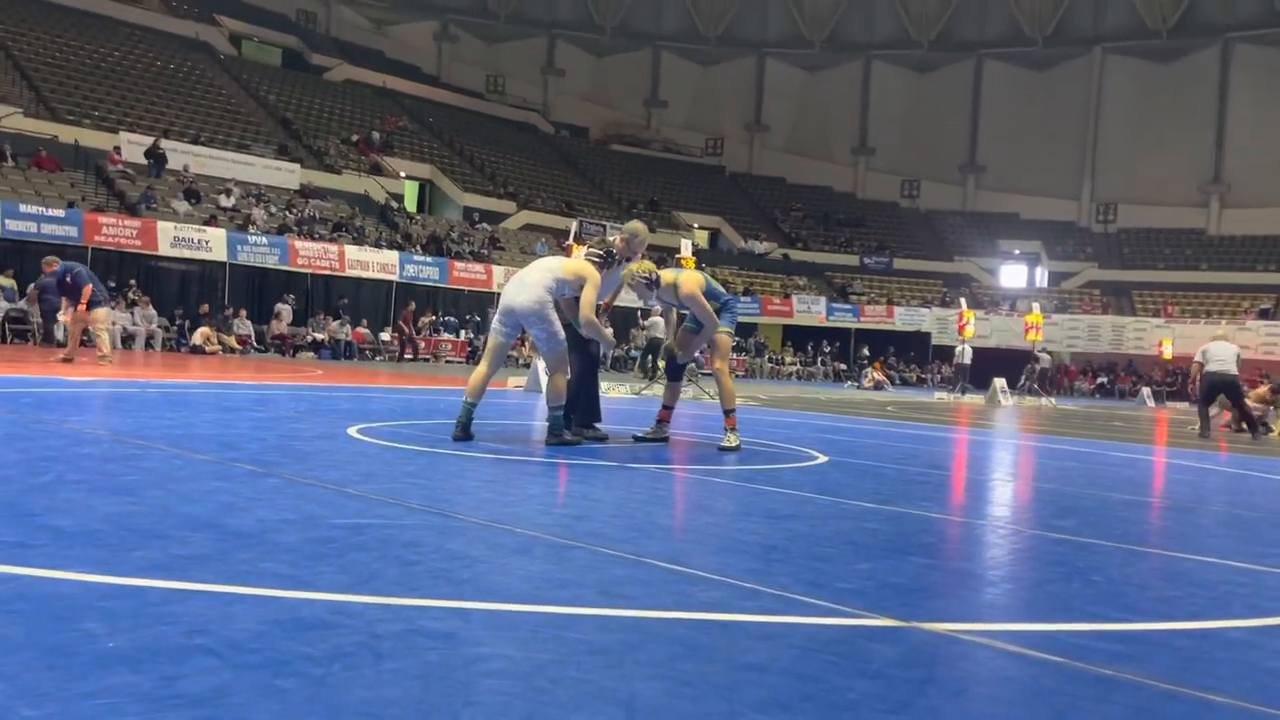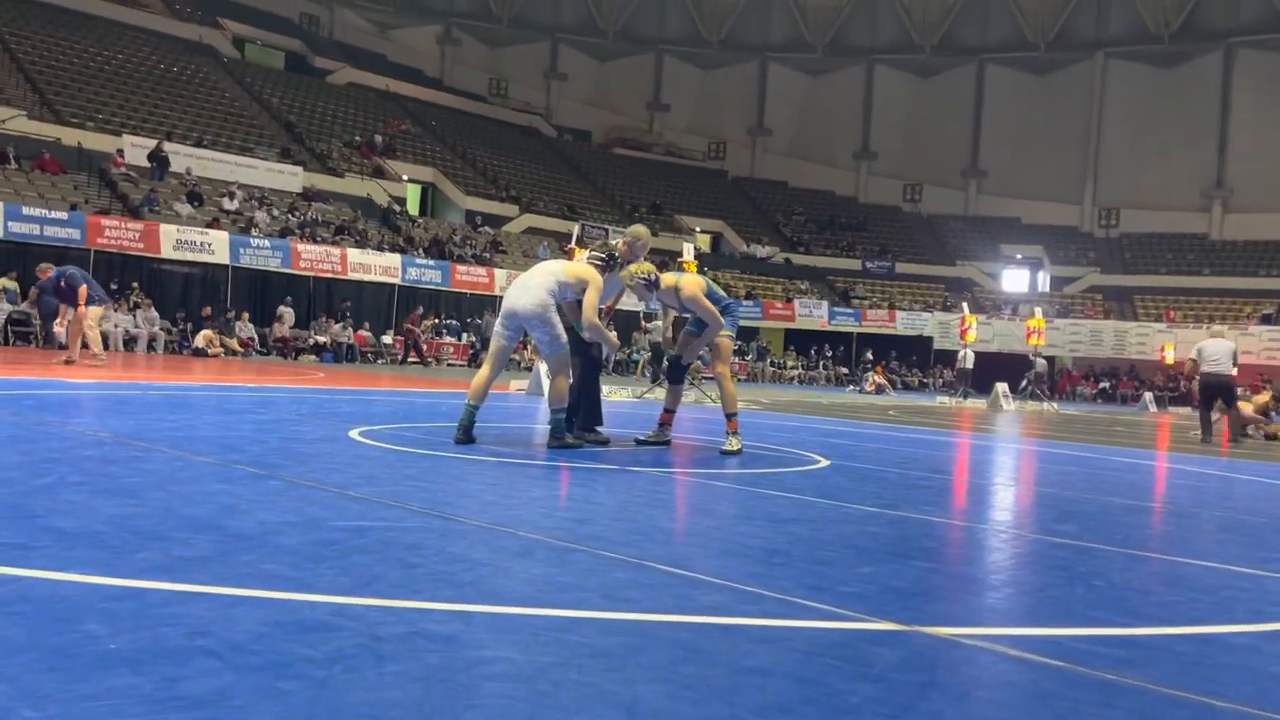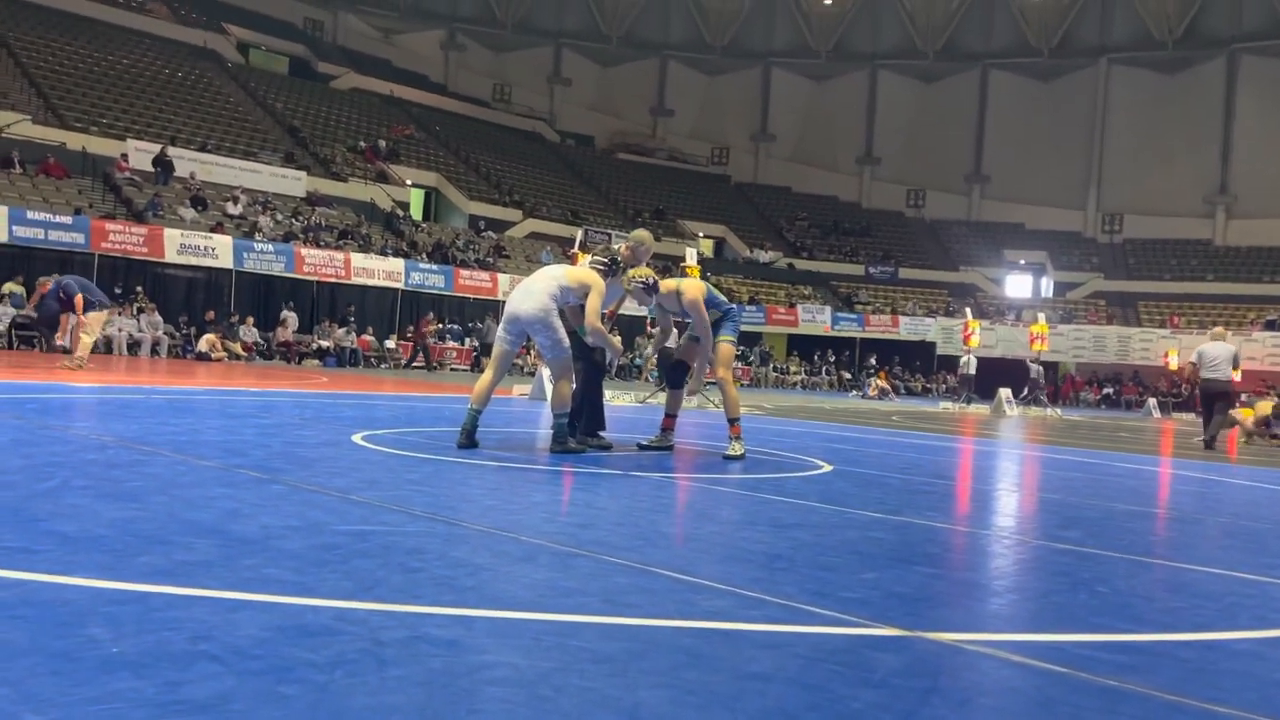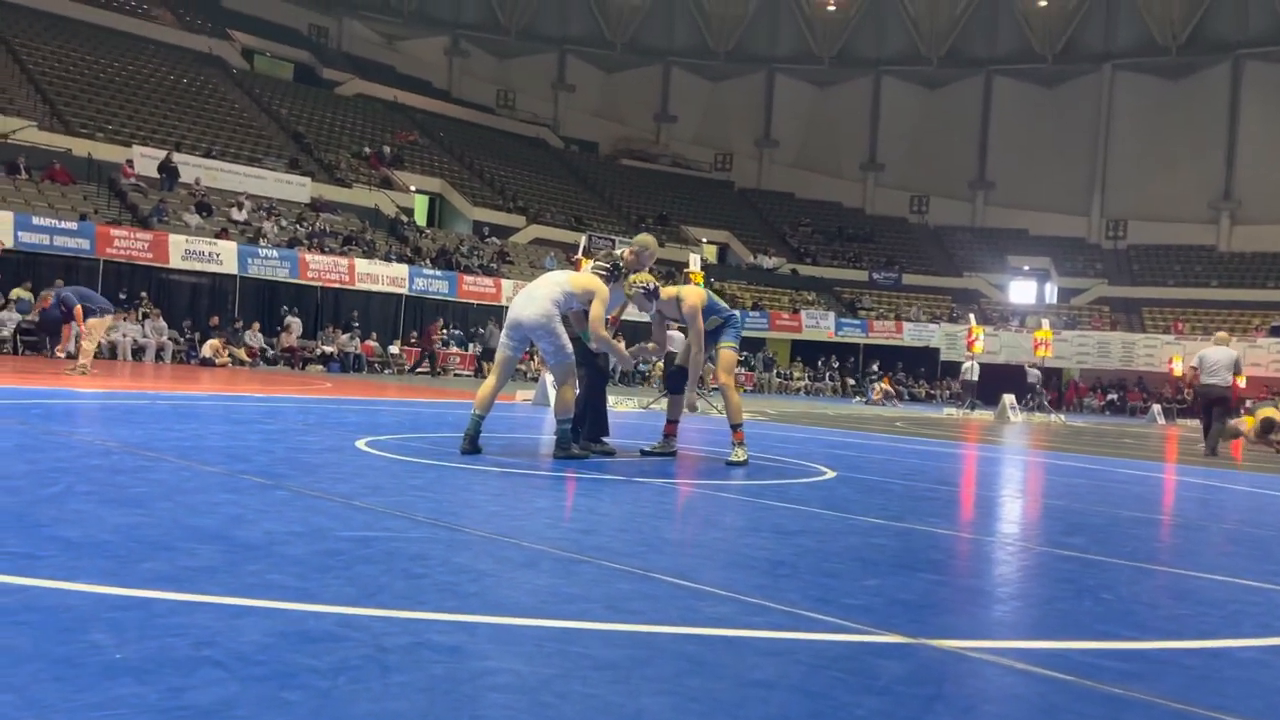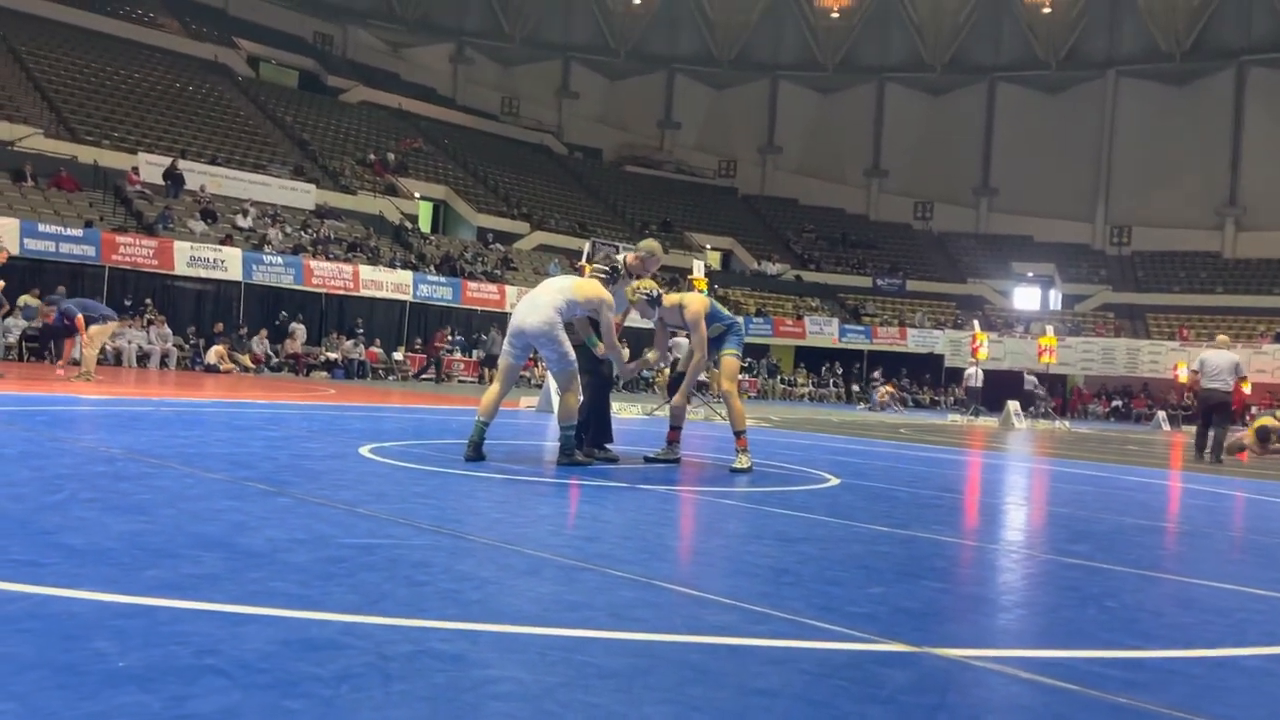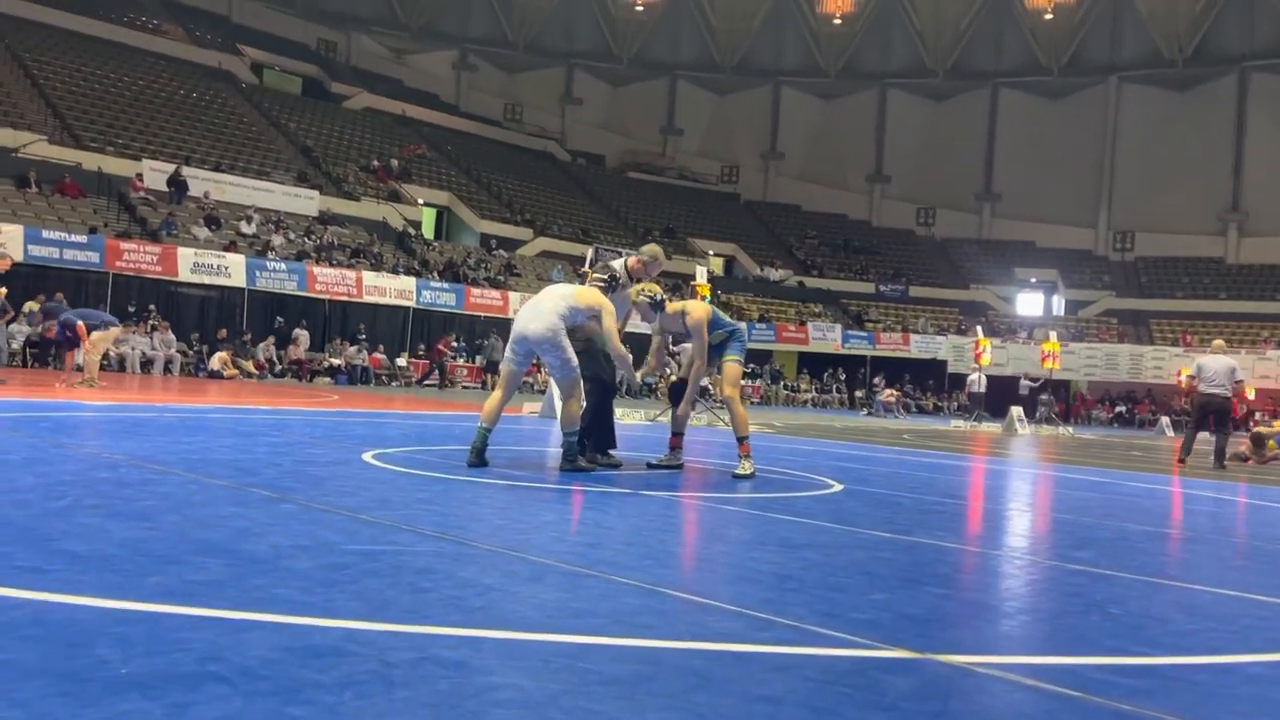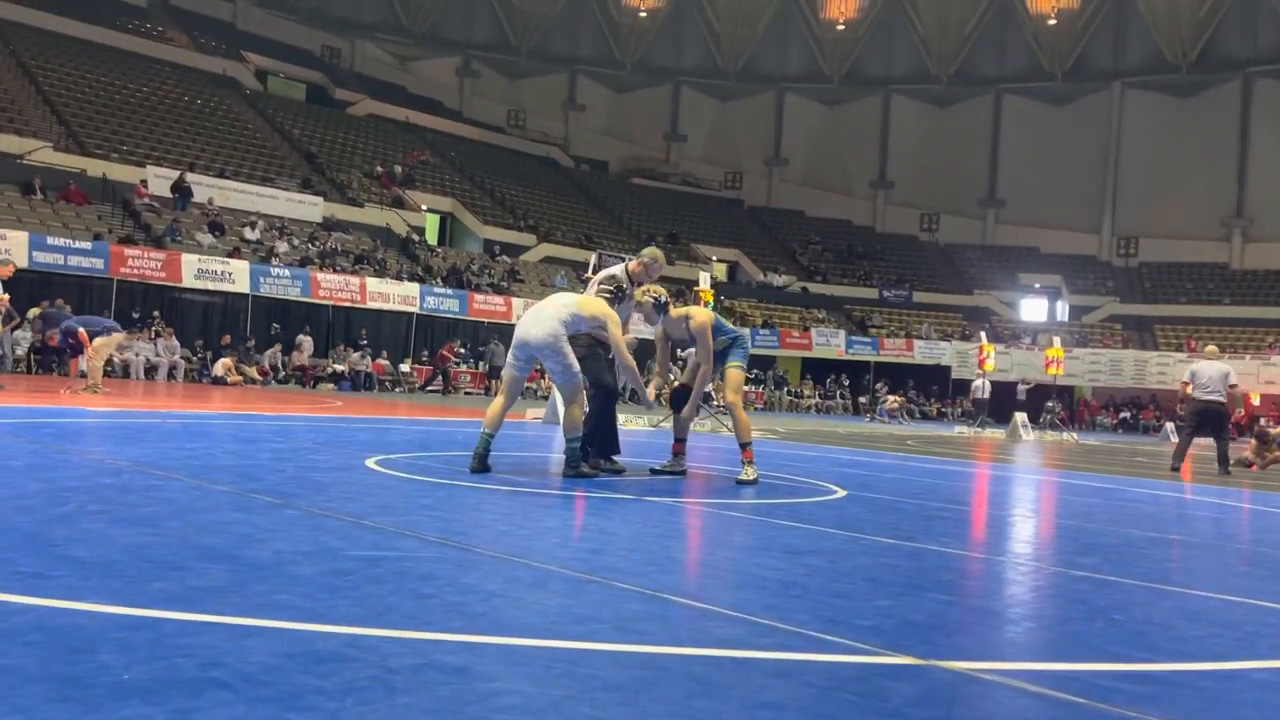
dt=0.2s
person 1, frame 1
left shoulder: (633, 258)
right shoulder: (594, 253)
left wrist: (604, 312)
right wrist: (580, 325)
right hip: (569, 305)
left knee: (589, 361)
right knee: (584, 361)
left ankle: (567, 416)
right ankle: (583, 422)
person 1, frame 2
left shoulder: (635, 262)
right shoulder: (597, 256)
left wrist: (606, 314)
left hip: (591, 310)
right hip: (570, 308)
left knee: (593, 364)
right knee: (586, 363)
left ankle: (569, 419)
right ankle: (584, 425)
person 1, frame 3
left shoulder: (637, 266)
right shoulder: (600, 261)
left wrist: (609, 319)
right hip: (573, 312)
left knee: (597, 369)
right knee: (589, 368)
left ankle: (571, 424)
right ankle: (587, 430)
person 1, frame 4
left shoulder: (639, 271)
right shoulder: (603, 265)
left wrist: (613, 324)
right hip: (576, 318)
left knee: (600, 374)
right knee: (593, 373)
left ankle: (575, 429)
right ankle: (590, 436)
person 1, frame 5
left shoulder: (641, 275)
right shoulder: (608, 270)
left wrist: (616, 327)
right wrist: (594, 344)
left hip: (600, 326)
left knee: (604, 381)
right knee: (597, 380)
left ankle: (579, 436)
right ankle: (593, 442)
person 1, frame 6
left shoulder: (639, 279)
right shoulder: (609, 274)
right wrist: (606, 341)
left hip: (602, 333)
right hip: (584, 332)
left knee: (607, 387)
right knee: (600, 385)
left ankle: (583, 442)
right ankle: (596, 448)
person 1, frame 7
left shoulder: (639, 284)
right shoulder: (610, 279)
left hip: (604, 339)
right hip: (585, 338)
left knee: (608, 392)
right knee: (604, 390)
left ankle: (587, 448)
right ankle: (599, 454)
person 2, frame 1
left shoulder: (685, 289)
right shoulder: (657, 287)
left elbow: (712, 324)
right elbow: (668, 308)
left wrist: (691, 350)
right wrist: (670, 338)
left hip: (722, 310)
right hip: (699, 311)
left knee: (718, 367)
right knee: (674, 364)
left ankle: (732, 431)
right ankle: (662, 426)
person 2, frame 2
left shoulder: (687, 291)
right shoulder: (659, 289)
left elbow: (717, 323)
left wrist: (695, 349)
right wrist: (666, 330)
left hip: (723, 313)
right hip: (701, 315)
left knee: (720, 371)
right knee: (675, 368)
left ankle: (734, 435)
right ankle: (663, 430)
person 2, frame 3
left shoulder: (688, 295)
right shoulder: (658, 298)
left elbow: (706, 338)
right elbow: (666, 330)
left wrist: (698, 377)
left hip: (724, 319)
right hip: (703, 321)
left knee: (722, 376)
right knee: (674, 372)
left ankle: (737, 440)
right ankle: (666, 435)
person 2, frame 4
left shoulder: (688, 302)
right shoulder: (657, 307)
left elbow: (698, 350)
right elbow: (660, 347)
left wrist: (692, 391)
right wrist: (639, 350)
left hip: (727, 325)
right hip: (704, 328)
left knee: (724, 382)
right knee: (673, 377)
left ankle: (739, 446)
right ankle: (669, 441)
person 2, frame 5
left shoulder: (690, 308)
right shoulder: (660, 315)
left elbow: (700, 356)
right elbow: (659, 353)
left wrist: (683, 394)
right wrist: (636, 365)
left hip: (729, 332)
right hip: (707, 335)
left knee: (726, 389)
right knee: (675, 384)
left ankle: (743, 453)
right ankle: (672, 447)
person 2, frame 6
left shoulder: (693, 315)
right shoulder: (660, 324)
left elbow: (700, 363)
right elbow: (654, 362)
left wrist: (687, 403)
left hip: (731, 339)
right hip: (709, 343)
left knee: (729, 395)
right knee: (677, 389)
left ankle: (746, 459)
right ankle: (675, 453)
person 2, frame 7
left shoulder: (697, 320)
right shoulder: (662, 331)
left elbow: (706, 366)
right elbow: (661, 369)
left wrist: (692, 405)
right wrist: (652, 387)
left hip: (734, 346)
right hip: (711, 350)
left knee: (731, 401)
right knee: (678, 397)
left ankle: (749, 464)
right ankle: (678, 460)
person 3, frame 1
left shoulder: (565, 263)
right shoulder: (593, 275)
right elbow: (587, 319)
right wrist: (607, 340)
left hip: (510, 294)
right hip: (534, 301)
left knee: (488, 364)
right knee: (559, 367)
left ankle: (462, 424)
right ankle: (555, 431)
person 3, frame 2
left shoulder: (567, 266)
right shoulder: (595, 278)
right elbow: (590, 322)
right wrist: (610, 343)
left hip: (512, 297)
right hip: (537, 304)
left knee: (491, 366)
right knee: (561, 370)
left ankle: (464, 427)
right ankle: (557, 434)
person 3, frame 3
left shoulder: (569, 271)
right shoulder: (597, 283)
right elbow: (592, 326)
right wrist: (614, 347)
left hip: (514, 302)
right hip: (539, 308)
left knee: (493, 371)
right knee: (563, 375)
left ankle: (467, 432)
right ankle: (560, 438)
person 3, frame 4
left shoulder: (571, 276)
right shoulder: (600, 289)
right elbow: (598, 334)
right wrist: (622, 355)
left hip: (517, 308)
right hip: (541, 314)
left knee: (497, 377)
right knee: (567, 380)
left ankle: (470, 437)
right ankle: (563, 444)
person 3, frame 5
left shoulder: (568, 280)
right shoulder: (604, 296)
right elbow: (611, 344)
left wrist: (595, 346)
right wrist: (625, 366)
left hip: (519, 315)
right hip: (544, 322)
left knee: (501, 384)
right knee: (570, 387)
left ankle: (474, 444)
right ankle: (567, 451)
person 3, frame 6
left shoulder: (568, 289)
right shoulder: (604, 304)
right elbow: (616, 349)
right wrist: (633, 376)
left hip: (522, 322)
right hip: (547, 328)
left knee: (503, 390)
right knee: (572, 394)
left ankle: (477, 450)
right ankle: (570, 457)
person 3, frame 7
left shoulder: (575, 299)
right shoulder: (609, 314)
right elbow: (624, 361)
left hip: (524, 328)
right hip: (548, 335)
left knee: (505, 396)
right knee: (574, 399)
left ankle: (480, 456)
right ankle: (573, 463)
